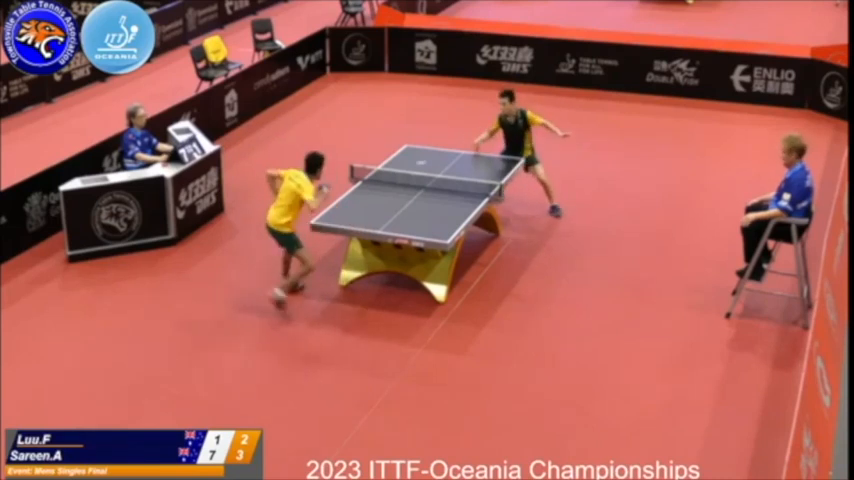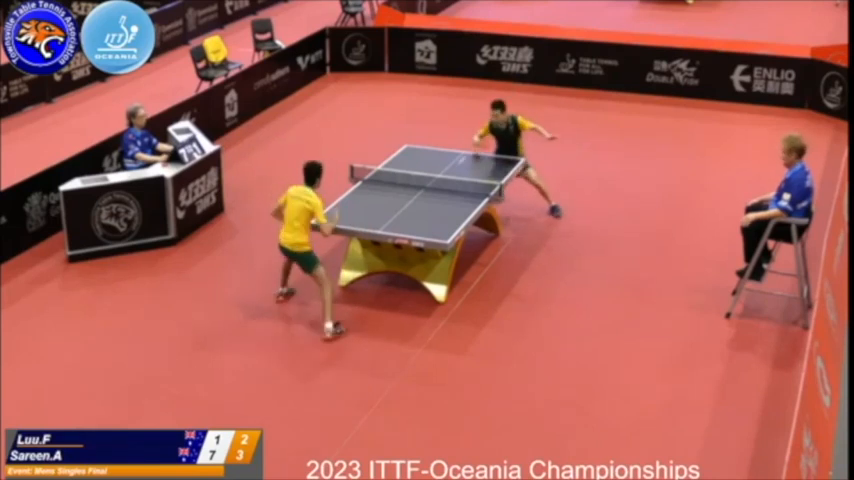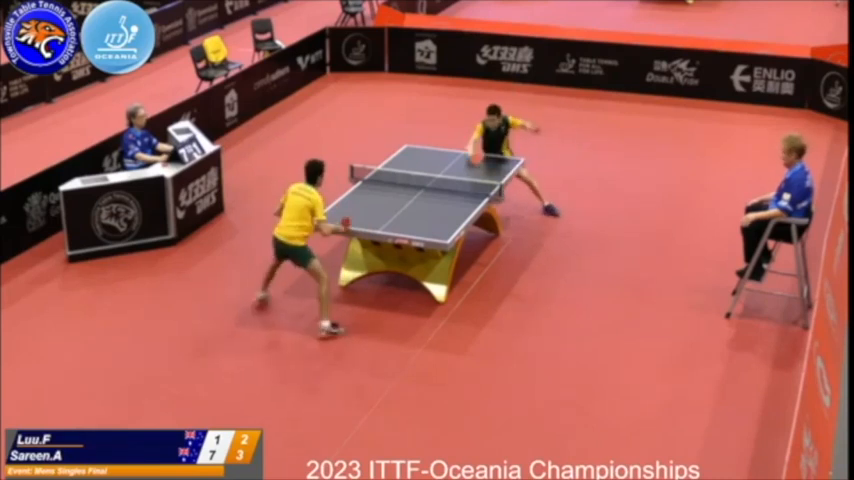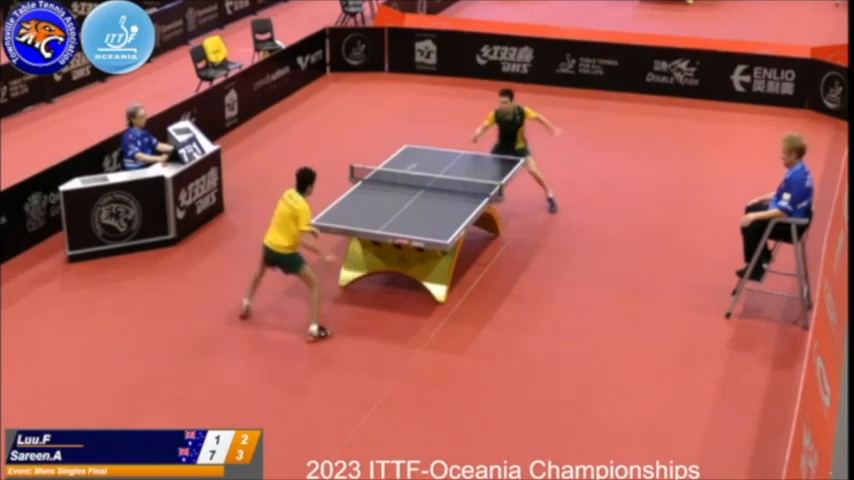
dt=0.2s
person 1, frame 1
left shoulder: (292, 173)
right shoulder: (307, 186)
left elbow: (269, 174)
right elbow: (313, 207)
right wrist: (323, 194)
left hip: (271, 222)
right hip: (282, 228)
left knee: (289, 248)
right knee: (309, 266)
left ankle: (287, 282)
right ankle: (280, 292)
person 1, frame 2
left shoulder: (291, 191)
right shoulder: (315, 201)
left elbow: (275, 213)
right elbow: (325, 231)
right wrist: (333, 221)
left hip: (284, 243)
right hip: (301, 249)
left knee: (290, 257)
right knee: (325, 284)
left ankle: (282, 290)
right ankle: (329, 326)
person 1, frame 3
left shoulder: (293, 188)
right shoulder: (316, 198)
left elbow: (278, 212)
right elbow: (323, 230)
right wrist: (339, 229)
left hip: (279, 238)
right hip: (296, 244)
left knee: (275, 264)
right knee: (323, 279)
left ankle: (261, 296)
right ankle: (325, 324)
person 1, frame 4
left shoulder: (288, 194)
right shoulder: (303, 208)
right elbow: (305, 242)
left wrist: (309, 229)
right wrist: (324, 255)
left hip: (268, 245)
right hip: (284, 252)
left knee: (262, 268)
right knee: (314, 284)
left ankle: (247, 304)
right ankle: (314, 328)
person 2, frame 1
left shoulder: (797, 178)
right shoulder: (798, 170)
left elbow: (784, 211)
right elbow: (781, 194)
left wrist: (755, 216)
right wrist: (760, 199)
right hip: (790, 213)
left knee: (750, 226)
right knee: (751, 209)
left ankle: (756, 267)
right ankle: (764, 256)
person 2, frame 2
left shoulder: (797, 177)
right shoulder: (798, 170)
left elbow: (784, 211)
right elbow: (782, 194)
left wrist: (755, 216)
right wrist: (760, 199)
right hip: (791, 214)
left knee: (749, 226)
right knee: (751, 208)
left ankle: (756, 268)
right ankle: (763, 256)
person 2, frame 3
left shoulder: (797, 177)
right shoulder: (798, 170)
left elbow: (784, 211)
right elbow: (781, 194)
left wrist: (755, 216)
right wrist: (760, 199)
right hip: (791, 214)
left knee: (750, 226)
right knee: (751, 209)
left ankle: (756, 267)
right ankle: (763, 256)
person 2, frame 4
left shoulder: (797, 178)
right shoulder: (798, 170)
left elbow: (784, 211)
right elbow: (781, 194)
left wrist: (755, 216)
right wrist: (760, 199)
right hip: (791, 214)
left knee: (750, 226)
right knee: (751, 209)
left ankle: (757, 268)
right ankle: (764, 256)
person 3, frame 1
left shoulder: (526, 115)
right shoulder: (501, 118)
left elbow: (544, 123)
right elbow: (490, 133)
left wrist: (558, 132)
right wrist: (479, 140)
left hip: (526, 153)
right hip: (509, 153)
left knee: (542, 178)
left ankle: (553, 205)
person 3, frame 2
left shoulder: (516, 120)
right shoulder: (490, 124)
left elbow: (535, 127)
right elbow: (477, 136)
left wrist: (546, 135)
right wrist: (476, 140)
left hip: (517, 158)
left knee: (535, 181)
left ankle: (552, 205)
person 3, frame 3
left shoulder: (507, 121)
right shoulder: (482, 126)
left elbow: (522, 123)
right elbow: (472, 142)
left wrist: (531, 128)
right wrist: (470, 152)
left hip: (506, 157)
left knee: (527, 178)
left ankle: (546, 205)
person 3, frame 4
left shoulder: (522, 111)
right shoulder: (496, 114)
left elbow: (538, 117)
right elbow: (483, 128)
left wrist: (552, 128)
right wrist: (477, 134)
left hip: (519, 147)
right hip: (502, 146)
left knee: (533, 171)
left ankle: (550, 196)
